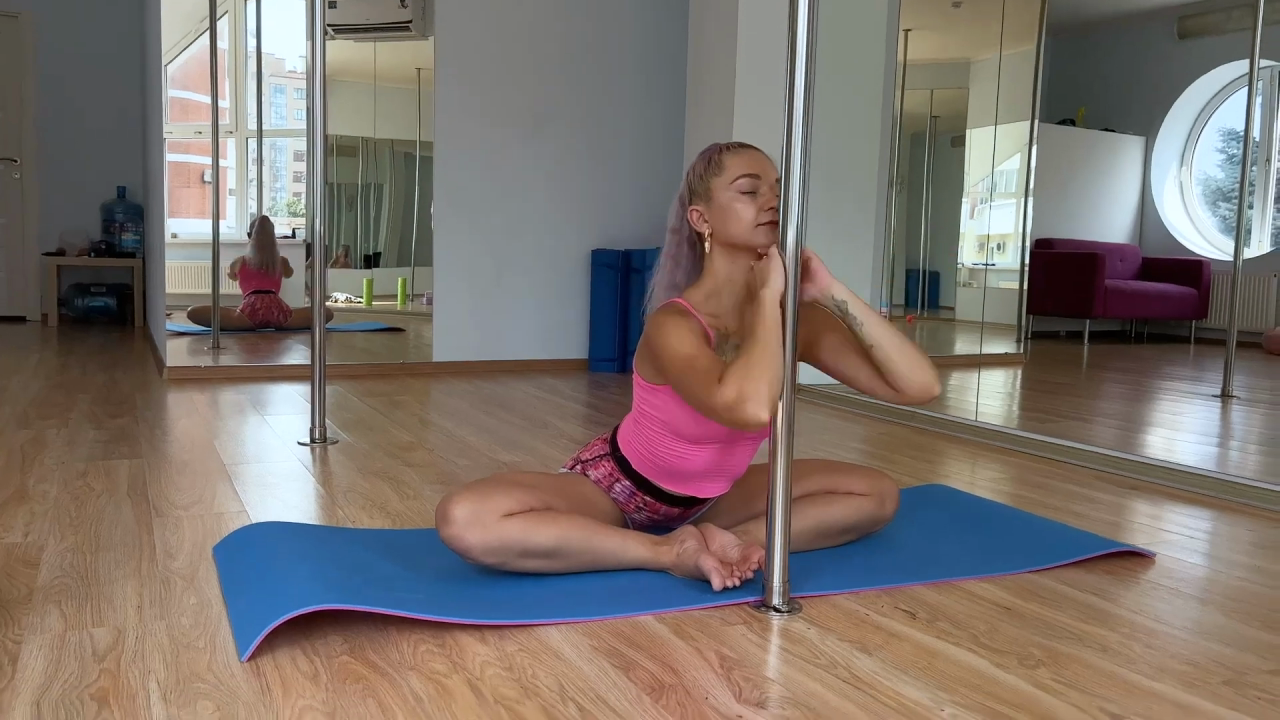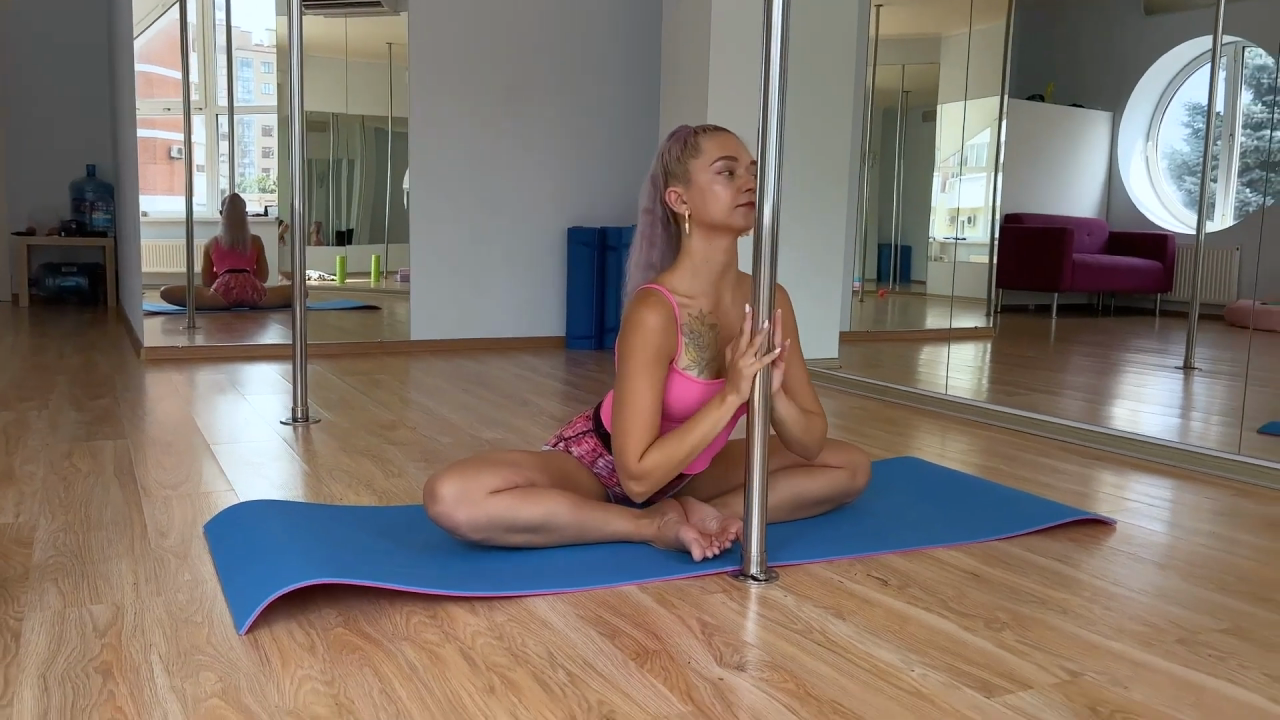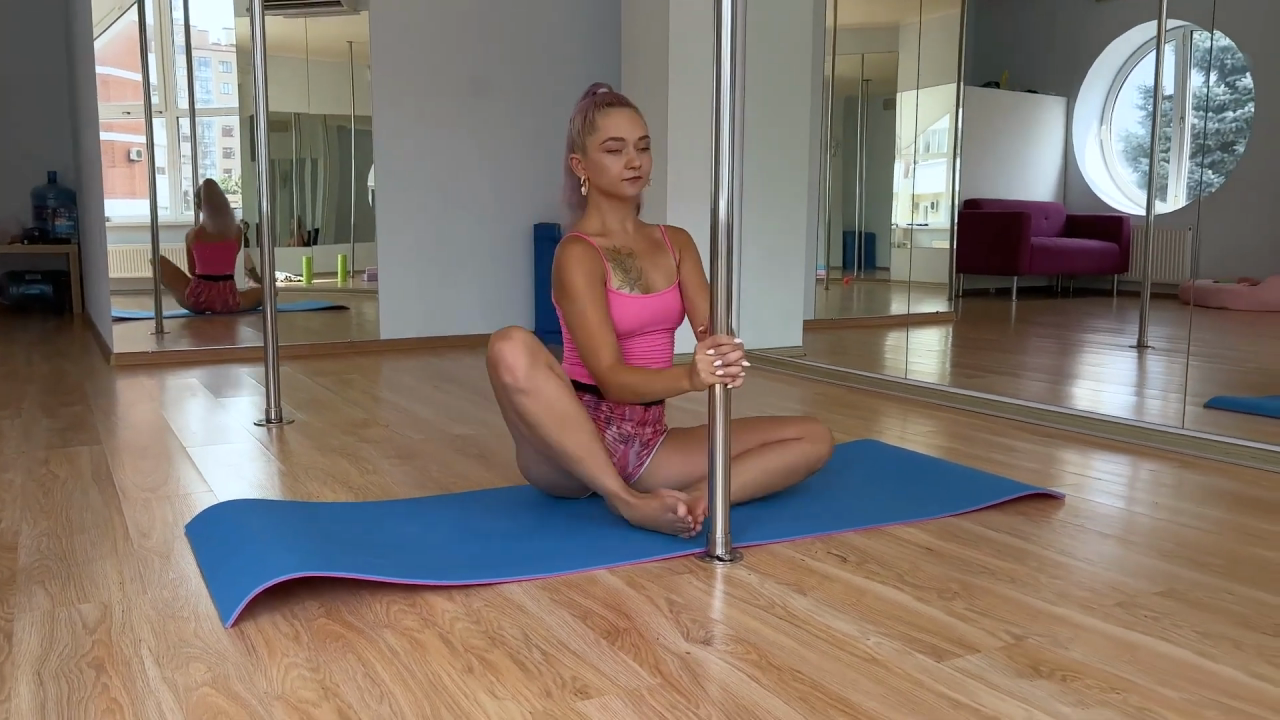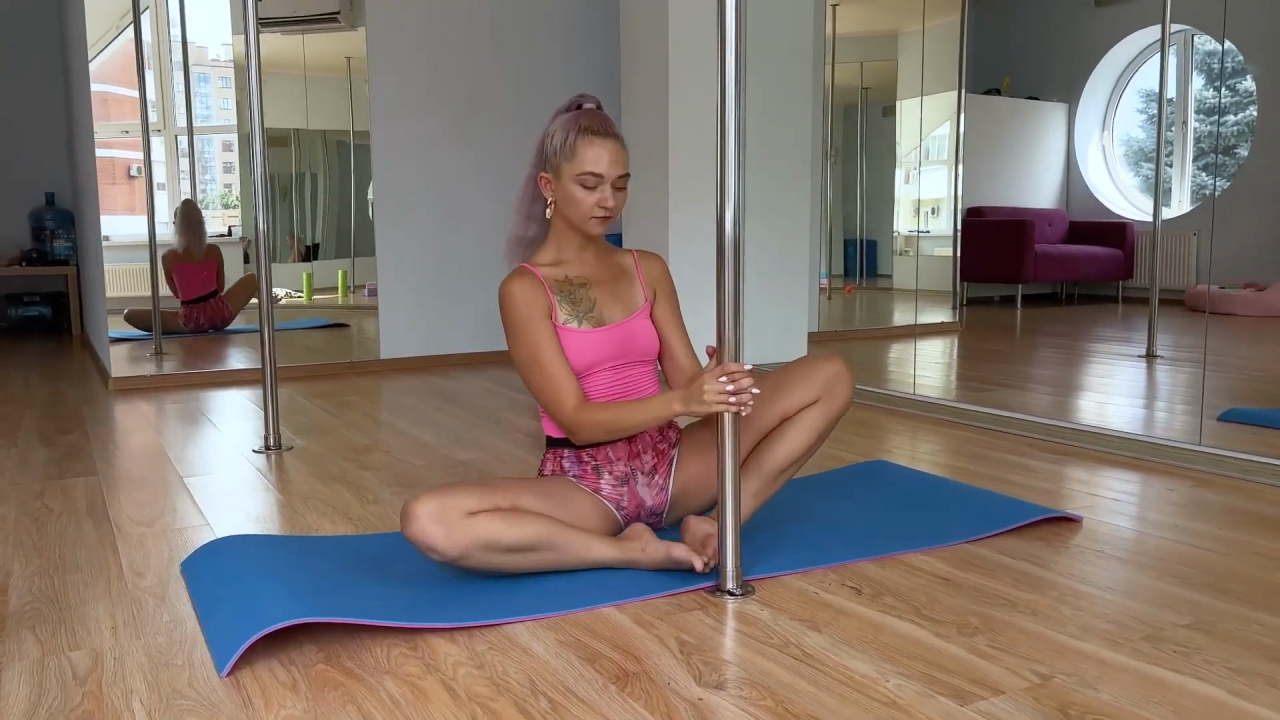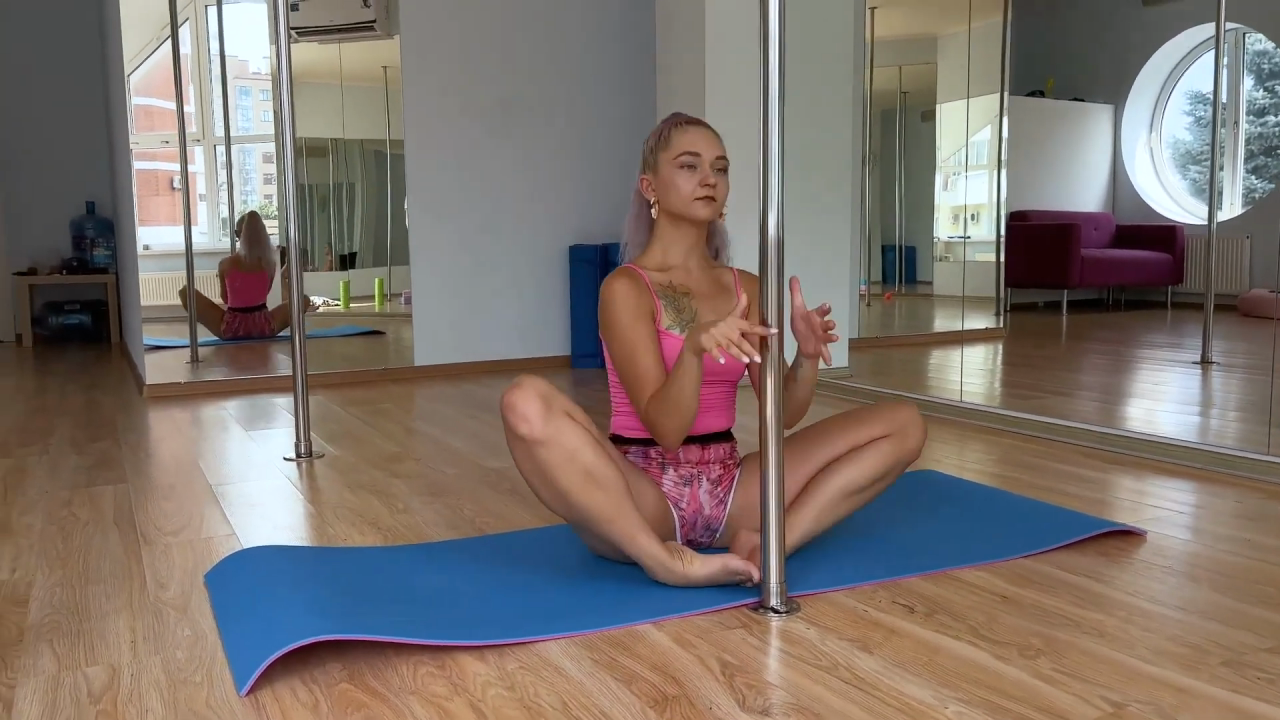
dt=1s
person 1, frame 1
left shoulder: (798, 321)
right shoulder: (672, 327)
left elbow: (922, 386)
right elbow: (752, 409)
left wrist: (834, 293)
right wrist: (768, 295)
left hip: (709, 499)
right hip: (614, 492)
left knee: (877, 494)
right knee: (462, 519)
left ankle: (709, 540)
right ankle: (668, 552)
person 1, frame 2
left shoulder: (770, 302)
right shoulder: (653, 312)
left elbow: (812, 442)
right elbow: (638, 476)
left wrist: (771, 392)
right wrist: (731, 396)
left hip: (685, 474)
right hip: (597, 468)
left knee: (851, 466)
right knee: (450, 499)
right ankle: (654, 526)
person 1, frame 3
left shoulder: (676, 243)
right shoulder: (577, 253)
left elbow: (711, 332)
right elbow: (610, 376)
left wrist: (718, 356)
right wrist: (688, 377)
left hip: (645, 442)
right hip: (575, 444)
left knee: (815, 439)
right knee: (511, 347)
left ankle: (679, 500)
right ankle: (626, 499)
person 1, frame 4
left shoulder: (647, 270)
right shoulder: (524, 289)
left elbow: (687, 379)
right elbow: (577, 421)
left wrist: (717, 387)
right wrist: (682, 402)
left hip: (668, 466)
right hip: (584, 487)
left knee: (831, 377)
right knee: (427, 523)
left ankle: (715, 526)
right ankle: (628, 551)
person 1, frame 5
left shoulder: (742, 287)
right shoulder: (626, 288)
left elbow: (787, 410)
right elbow: (664, 426)
left wrist: (808, 355)
right wrist: (700, 348)
left hip: (728, 486)
right hip: (646, 493)
left knee: (905, 424)
right knee: (525, 402)
left ankle: (768, 546)
right ankle: (665, 560)
